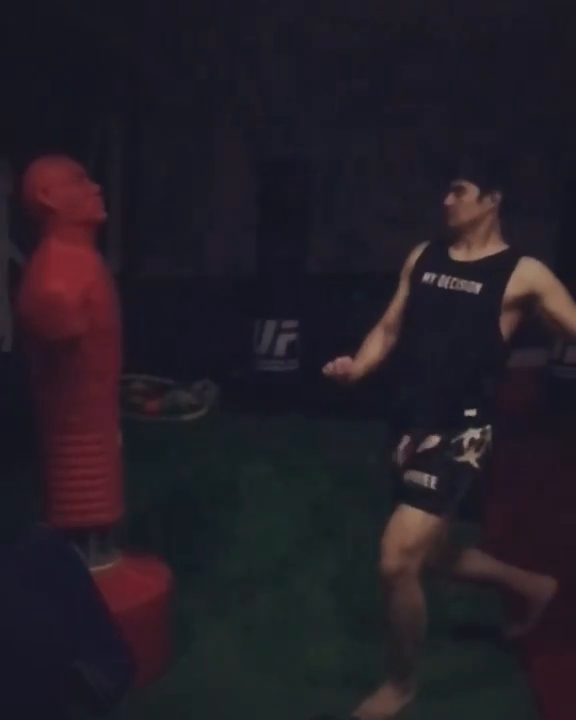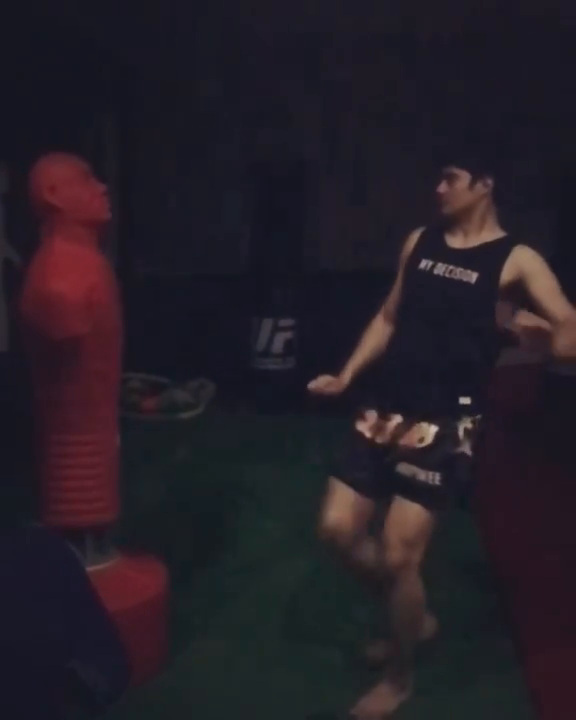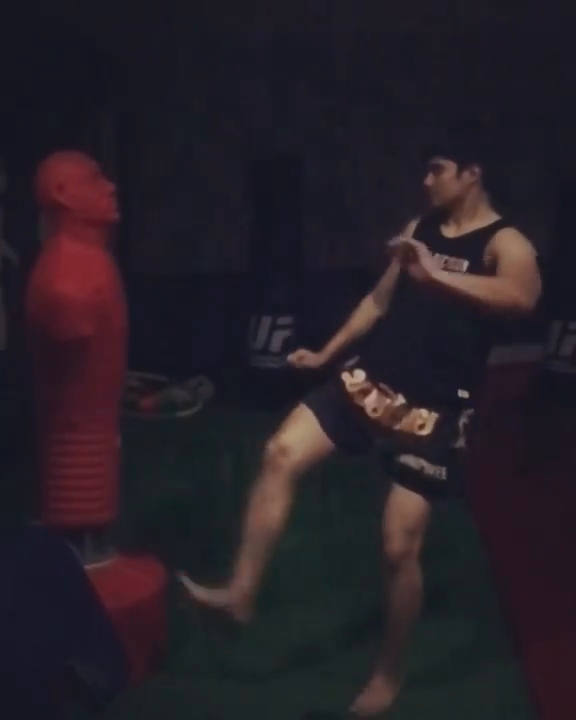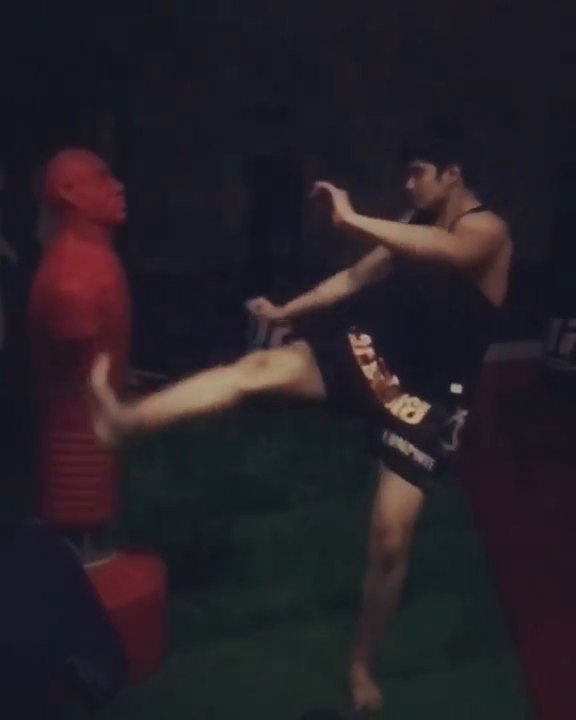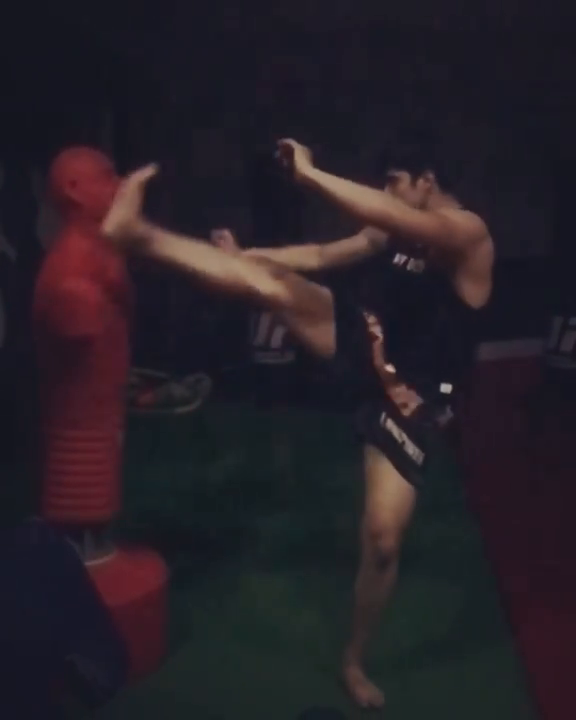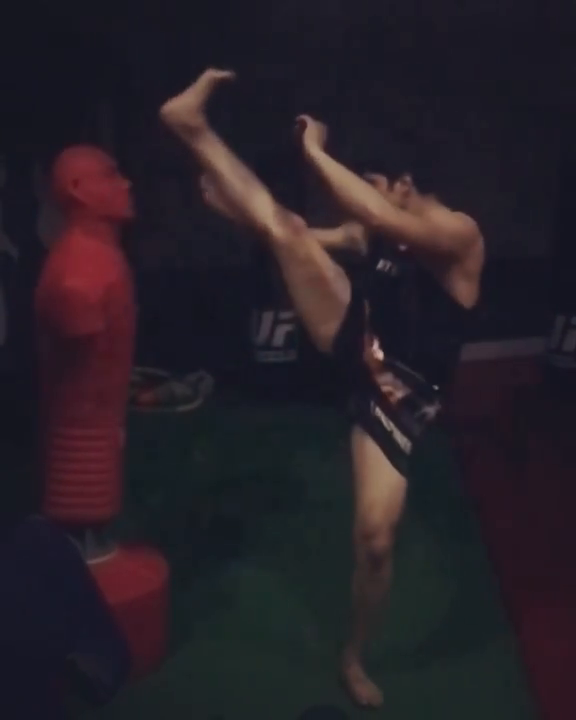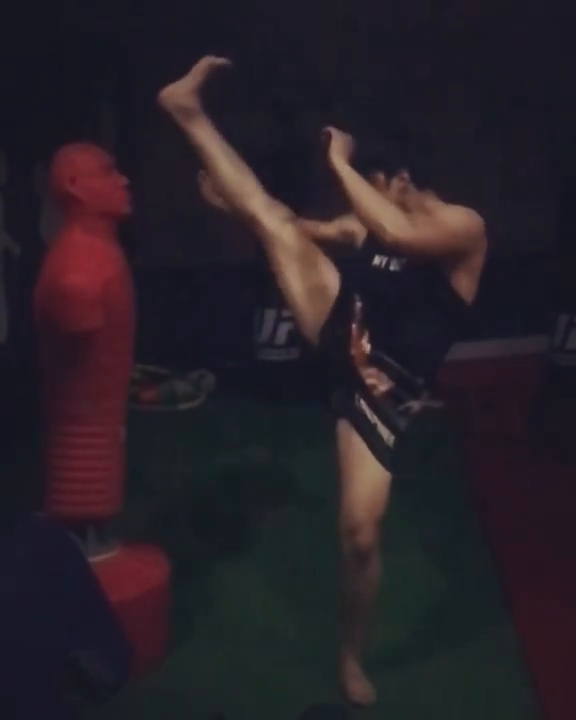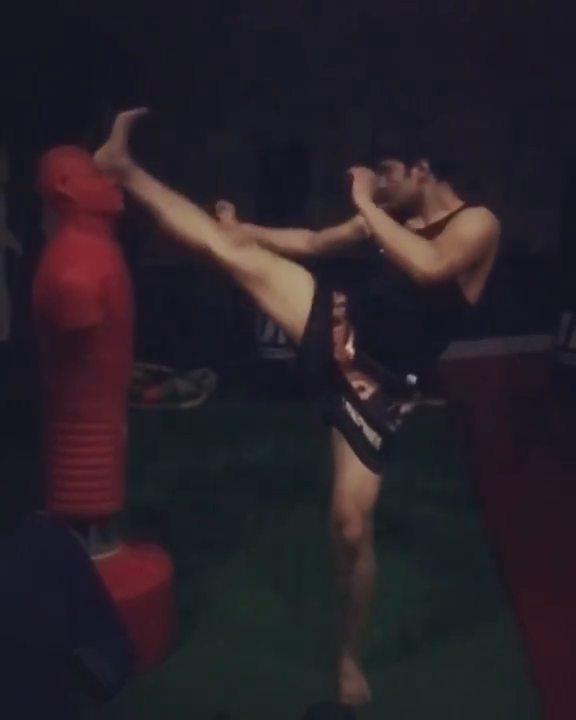
dt=0.5s
person 1, frame 1
left shoulder: (522, 273)
right shoulder: (422, 256)
left elbow: (571, 326)
right elbow: (389, 329)
right wrist: (356, 365)
left hip: (461, 435)
right hip: (416, 430)
left knee: (396, 561)
right knee: (439, 555)
right ankle: (534, 588)
person 1, frame 2
left shoulder: (516, 260)
right shoulder: (419, 242)
right wrist: (345, 376)
left hip: (443, 423)
right hip: (384, 409)
left knee: (398, 557)
right knee: (337, 527)
right ankle: (415, 620)
person 1, frame 3
left shoulder: (506, 243)
right shoulder: (419, 229)
left elbow: (523, 297)
left wrist: (437, 275)
right wrist: (325, 353)
left hip: (435, 408)
right hip: (372, 379)
left knee: (398, 548)
right knee: (279, 453)
right ankle: (241, 591)
person 1, frame 4
left shoulder: (488, 232)
right shoulder: (414, 231)
left elbow: (449, 251)
right elbow: (355, 277)
left wrist: (349, 219)
right wrist: (286, 310)
left hip: (428, 399)
right hip: (371, 357)
left knee: (390, 539)
right knee: (257, 369)
left ankle: (361, 662)
right ankle: (125, 419)
person 1, frame 5
left shoulder: (466, 231)
right shoulder: (395, 231)
left elbow: (396, 216)
right elbow: (323, 256)
left wrist: (309, 173)
right wrist: (246, 254)
left hip: (414, 396)
right hip: (370, 347)
left knee: (383, 540)
right knee: (271, 285)
left ankle: (354, 662)
right ankle: (139, 232)
person 1, frame 6
left shoulder: (457, 232)
right shoulder: (373, 233)
left elbow: (381, 218)
right elbow: (305, 237)
left wrist: (314, 151)
right wrist: (229, 206)
left hip: (397, 395)
right hip: (356, 348)
left knee: (376, 538)
right knee: (283, 228)
left ankle: (353, 659)
person 1, frame 7
left shoulder: (463, 226)
right shoulder: (368, 226)
left elbow: (401, 236)
right elbow: (297, 231)
left wrist: (339, 163)
right wrist: (227, 198)
left hip: (382, 389)
right hip: (344, 339)
left knee: (361, 533)
right knee: (273, 219)
left ankle: (350, 657)
person 1, frame 8
left shoulder: (477, 225)
right shoulder: (388, 215)
left elbow: (428, 266)
right elbow: (311, 241)
left wrist: (365, 205)
right wrist: (244, 227)
left hip: (376, 385)
right hip: (336, 327)
left knee: (353, 529)
right knee: (228, 247)
left ankle: (349, 657)
right ankle: (124, 167)
person 2, frame 1
left shoulder: (82, 258)
right shoulder: (56, 275)
right elbow: (63, 363)
left hip: (95, 420)
right hip: (77, 428)
left knee: (94, 526)
right knee: (84, 534)
person 2, frame 2
left shoulder: (84, 258)
right shoulder: (59, 275)
right elbow: (63, 362)
left hip: (93, 421)
right hip: (76, 428)
left knee: (92, 520)
right knee: (80, 529)
person 2, frame 3
left shoulder: (89, 257)
right shoulder: (66, 274)
right elbow: (70, 365)
left hip: (93, 423)
right hip: (77, 430)
left knee: (88, 528)
right knee: (79, 532)
person 2, frame 4
left shoulder: (93, 254)
right shoulder: (70, 274)
right elbow: (75, 360)
left hip: (91, 421)
right hip: (79, 426)
left knee: (89, 525)
right knee: (79, 528)
person 2, frame 5
left shoulder: (98, 253)
right shoulder: (74, 271)
right elbow: (77, 360)
left wrist: (127, 385)
left hip: (98, 417)
right hip: (81, 425)
left knee: (90, 522)
right knee: (79, 528)
person 2, frame 6
left shoulder: (100, 251)
right shoulder: (76, 270)
right elbow: (80, 359)
left wrist: (129, 386)
left hip: (98, 416)
right hip: (83, 424)
left knee: (91, 520)
right knee: (80, 524)
person 2, frame 7
left shoulder: (100, 249)
right shoulder: (76, 267)
right elbow: (79, 356)
left wrist: (130, 385)
left hip: (100, 414)
right hip: (83, 421)
left knee: (92, 518)
right knee: (82, 524)
person 2, frame 8
left shoulder: (96, 247)
right shoulder: (73, 265)
right elbow: (80, 356)
left hip: (100, 412)
right hip: (84, 418)
left knee: (94, 516)
right knee: (84, 520)
